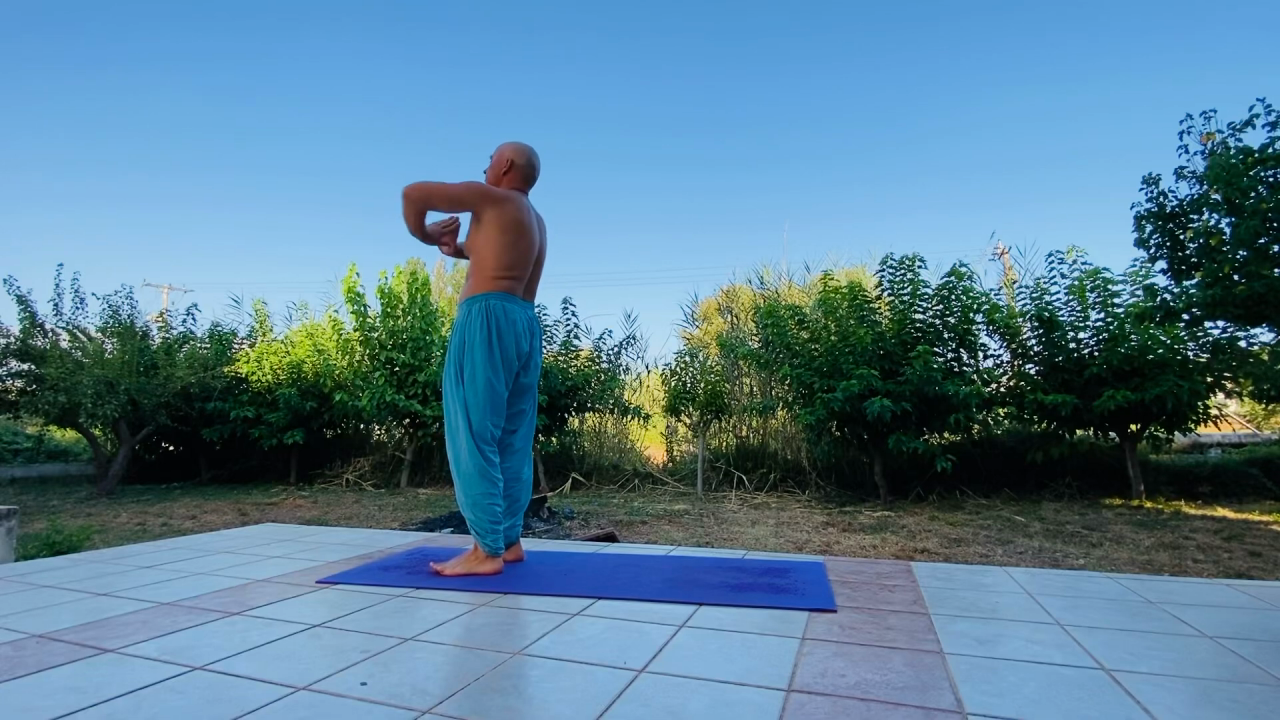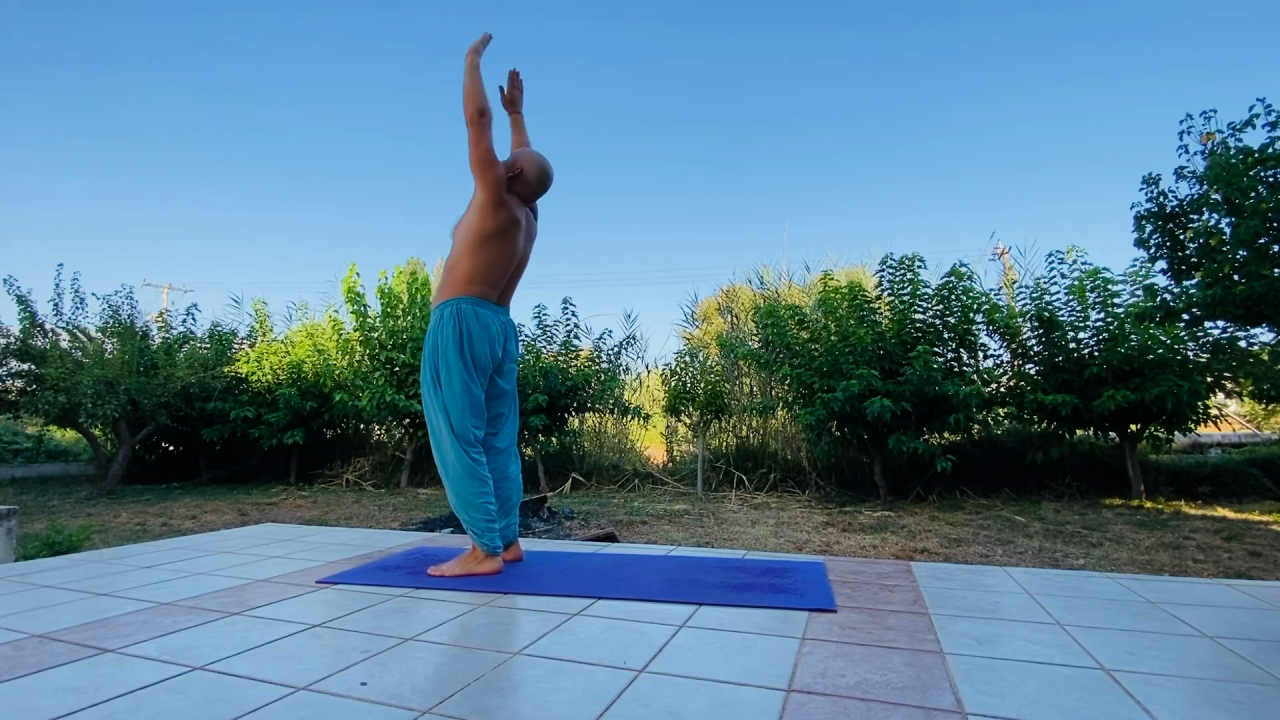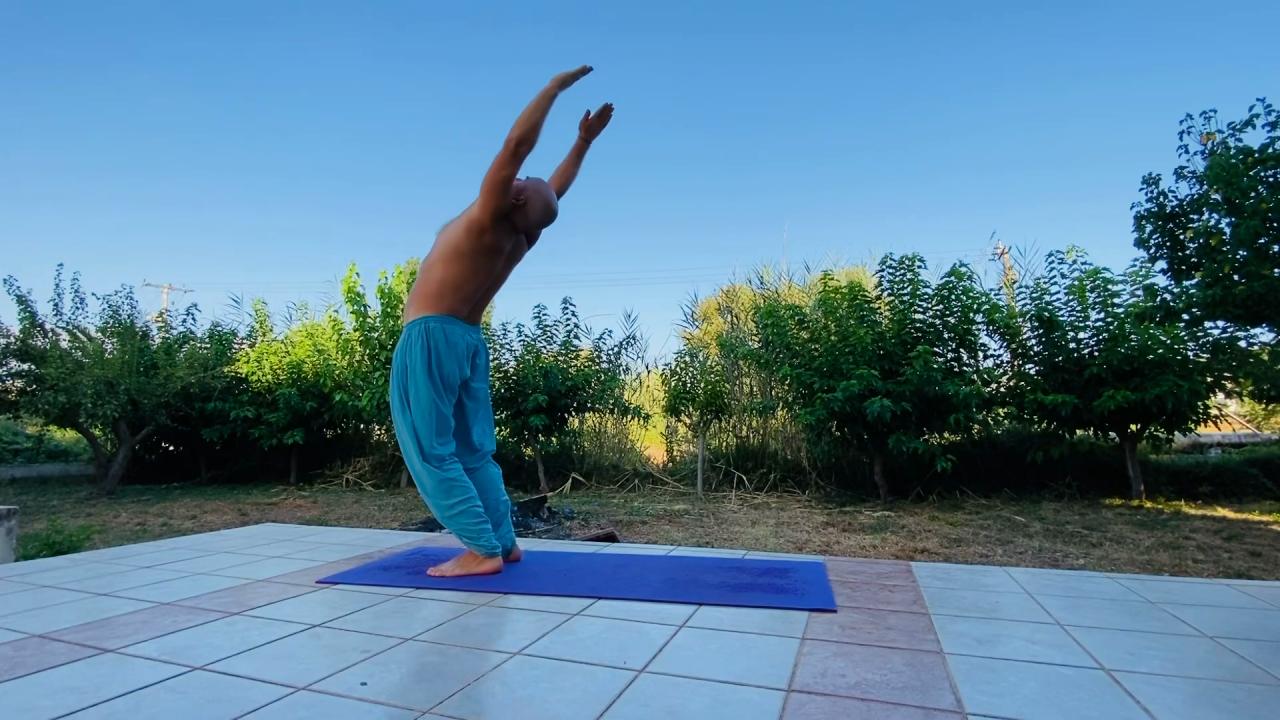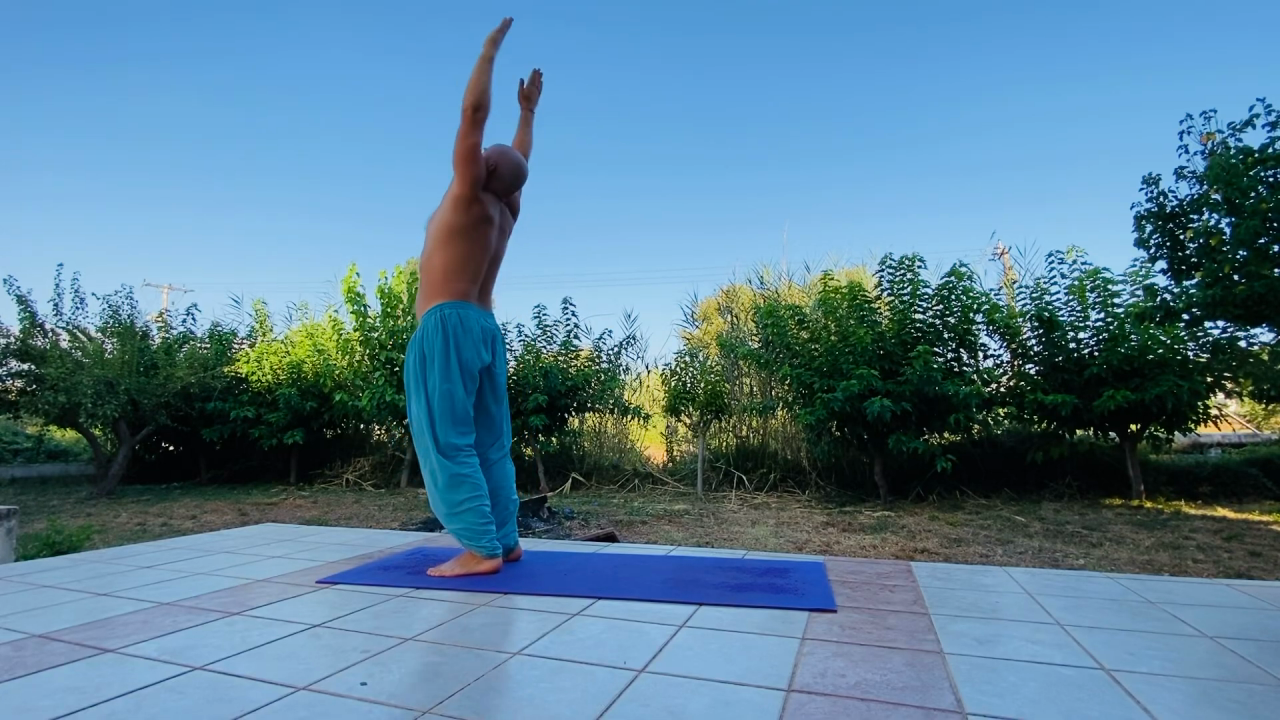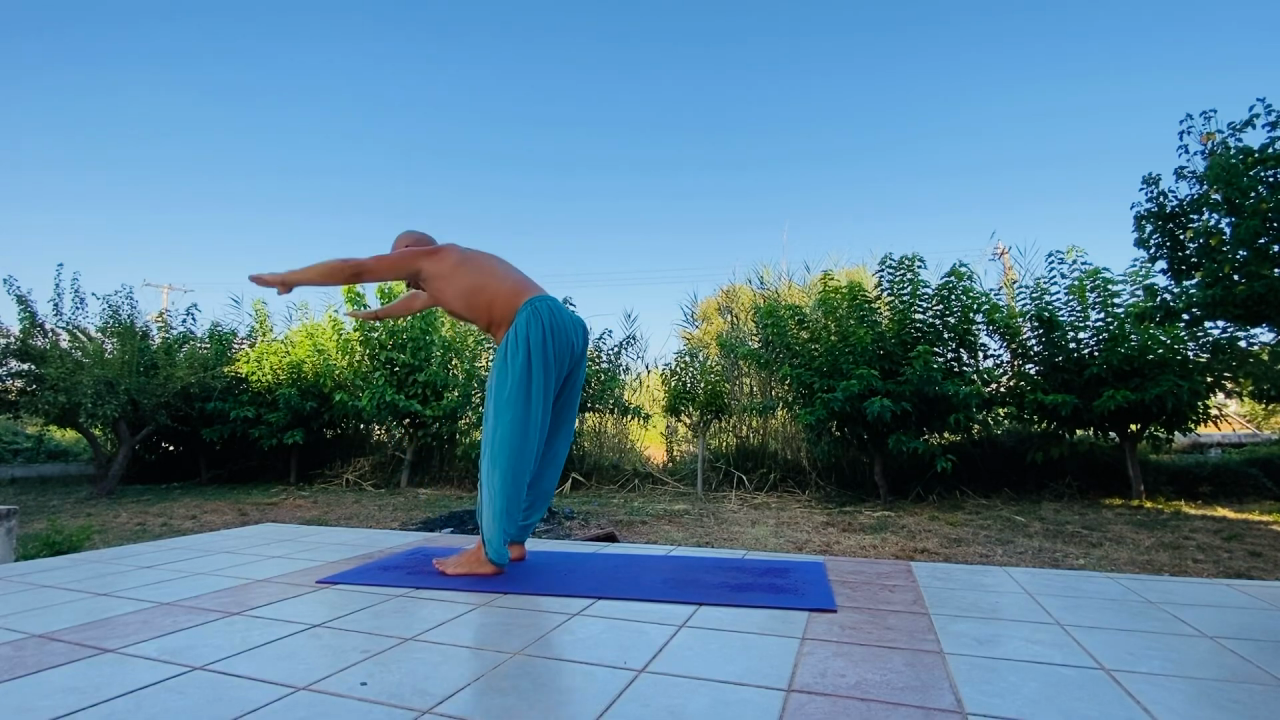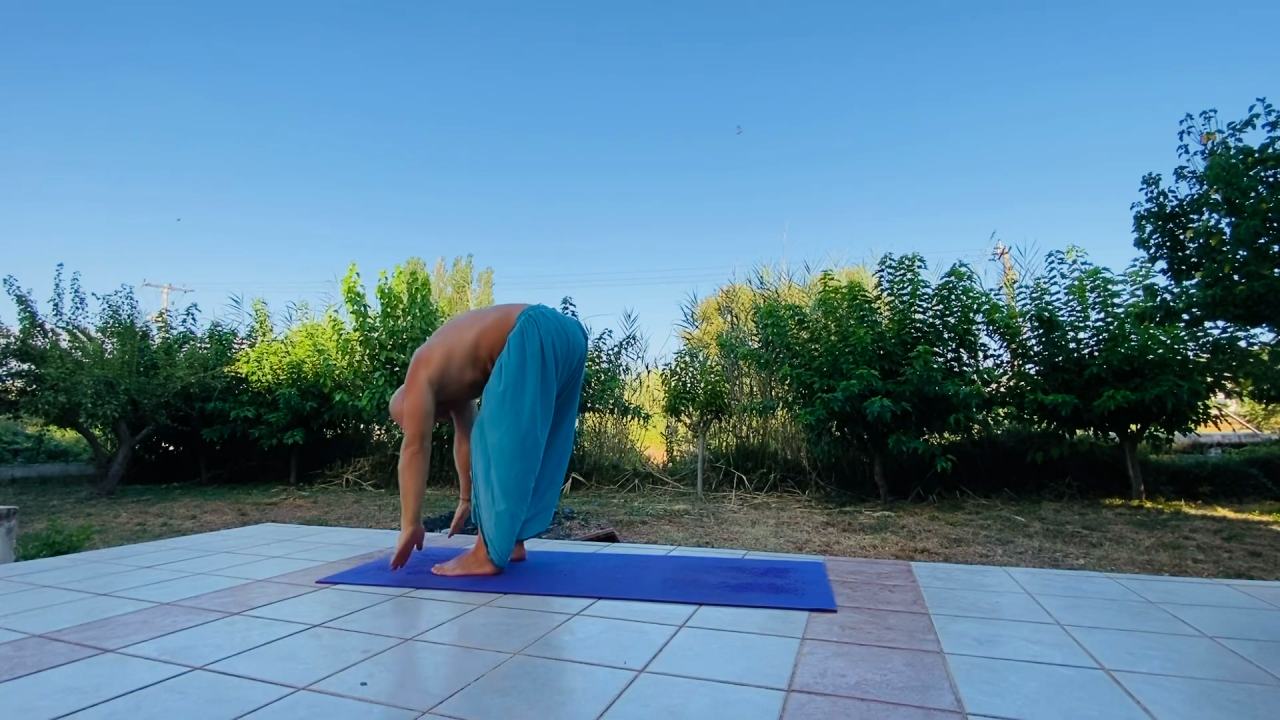
dt=0.7s
person 1, frame 1
left shoulder: (493, 197)
right shoulder: (531, 217)
left elbow: (420, 192)
left wrist: (421, 229)
right wrist: (456, 244)
left hip: (487, 321)
right hip: (524, 325)
left knee: (473, 437)
right knee: (510, 439)
left ankle: (486, 550)
right ankle: (508, 540)
person 1, frame 2
left shoulder: (496, 200)
right shoulder: (528, 217)
left elbow: (476, 119)
right elbow: (526, 158)
left wrist: (472, 58)
right wrist: (516, 111)
left hip: (461, 324)
right hip: (500, 329)
left knee: (459, 440)
right knee: (496, 441)
left ankle: (485, 550)
right ankle: (506, 540)
person 1, frame 3
left shoulder: (487, 222)
right shoulder: (522, 238)
left elbow: (516, 145)
right elbow: (557, 189)
left wrist: (554, 88)
right wrist: (583, 142)
left hip: (429, 340)
right hip: (467, 342)
left knee: (430, 452)
right knee: (471, 450)
left ankle: (482, 549)
right ankle: (502, 541)
person 1, frame 4
left shoulder: (471, 197)
right shoulder: (507, 209)
left elbow: (473, 113)
right elbow: (521, 157)
left wrist: (489, 49)
right wrist: (528, 110)
left hip: (446, 328)
right hip: (486, 330)
left knee: (447, 442)
right knee: (488, 442)
left ankle: (481, 549)
right ankle: (504, 539)
person 1, frame 5
left shoulder: (427, 256)
right shoulder: (456, 269)
left elbow: (351, 269)
right elbow: (420, 299)
left wrist: (288, 279)
right wrist: (378, 313)
left hip: (534, 332)
right hip: (567, 328)
left knee: (507, 442)
right knee: (538, 443)
left ankle: (489, 553)
right ankle: (512, 539)
person 1, frame 6
left shoulder: (421, 375)
right shoulder: (451, 380)
left elbow: (415, 448)
right elbow: (465, 438)
left wrist: (410, 524)
right wrist: (467, 501)
left hip: (536, 338)
right hip: (568, 332)
left knee: (498, 444)
right knee: (533, 448)
left ankle: (488, 554)
right ankle: (511, 541)
